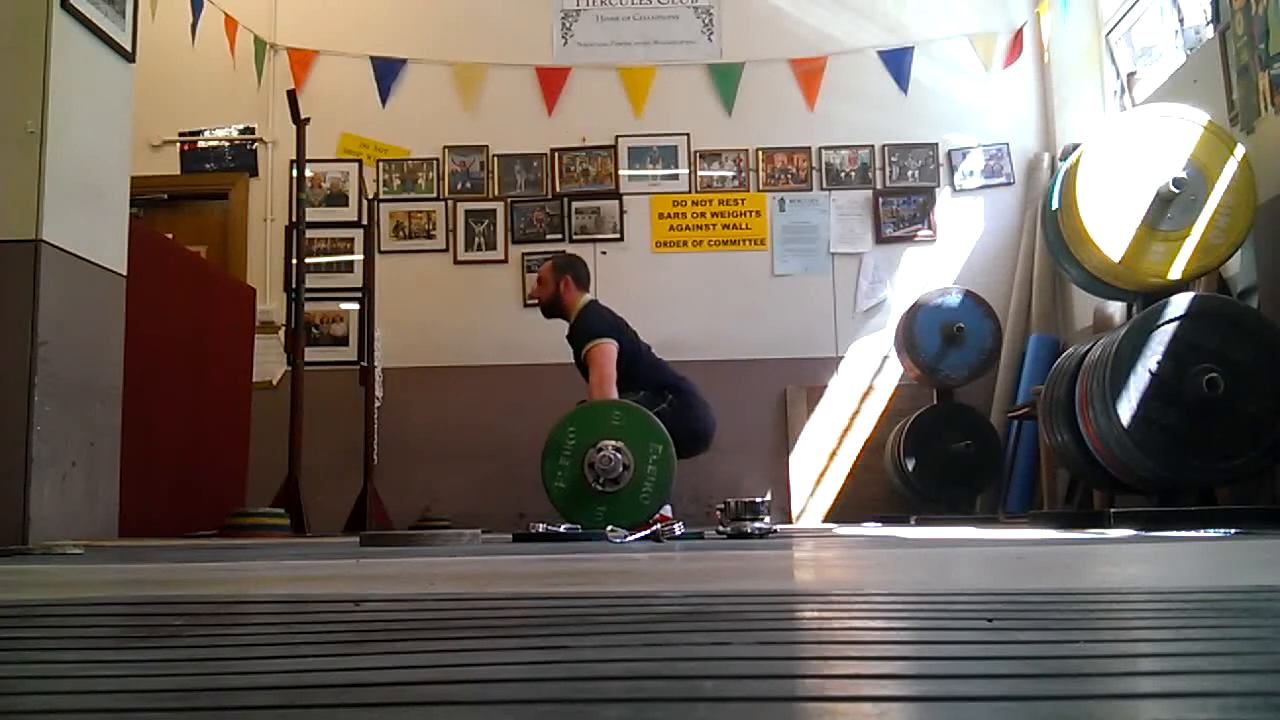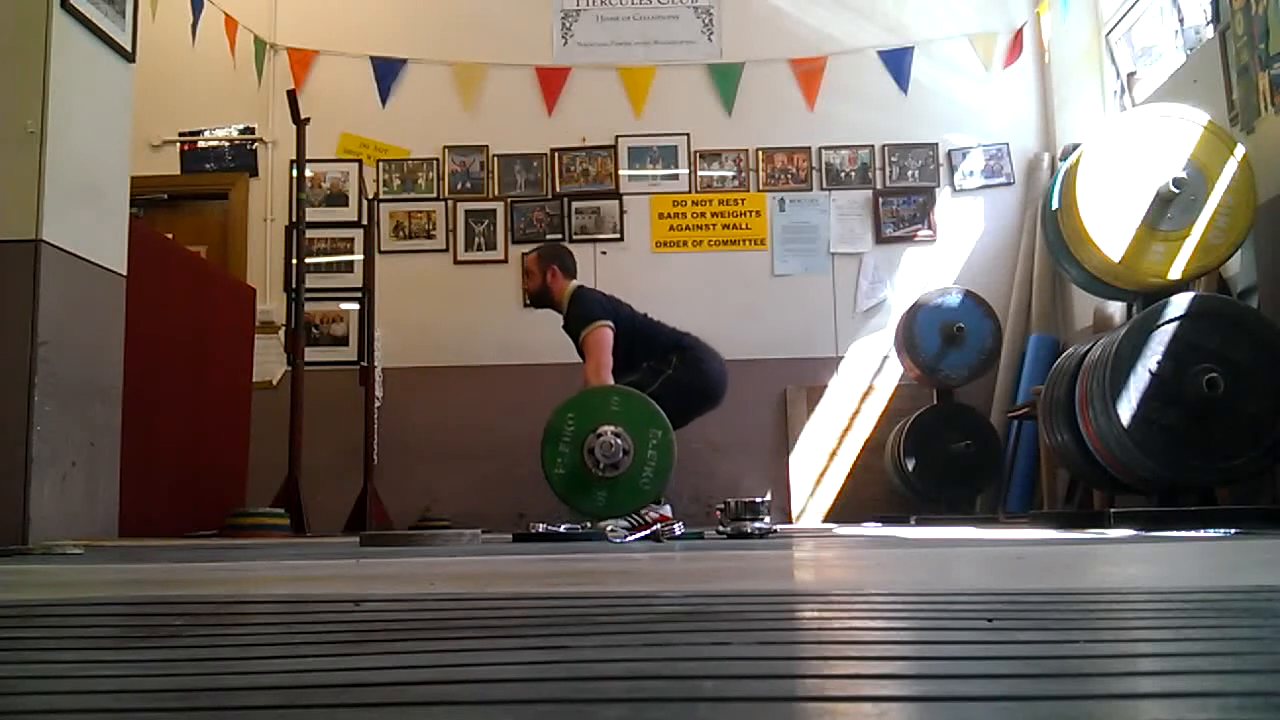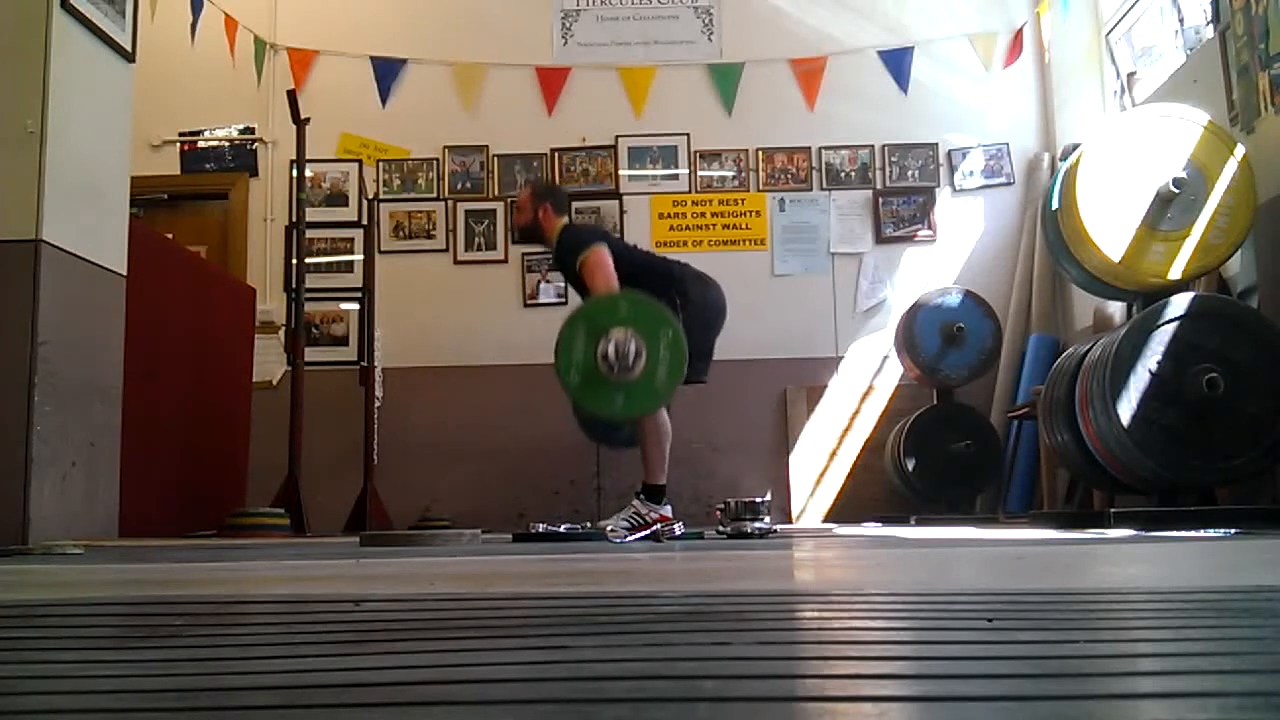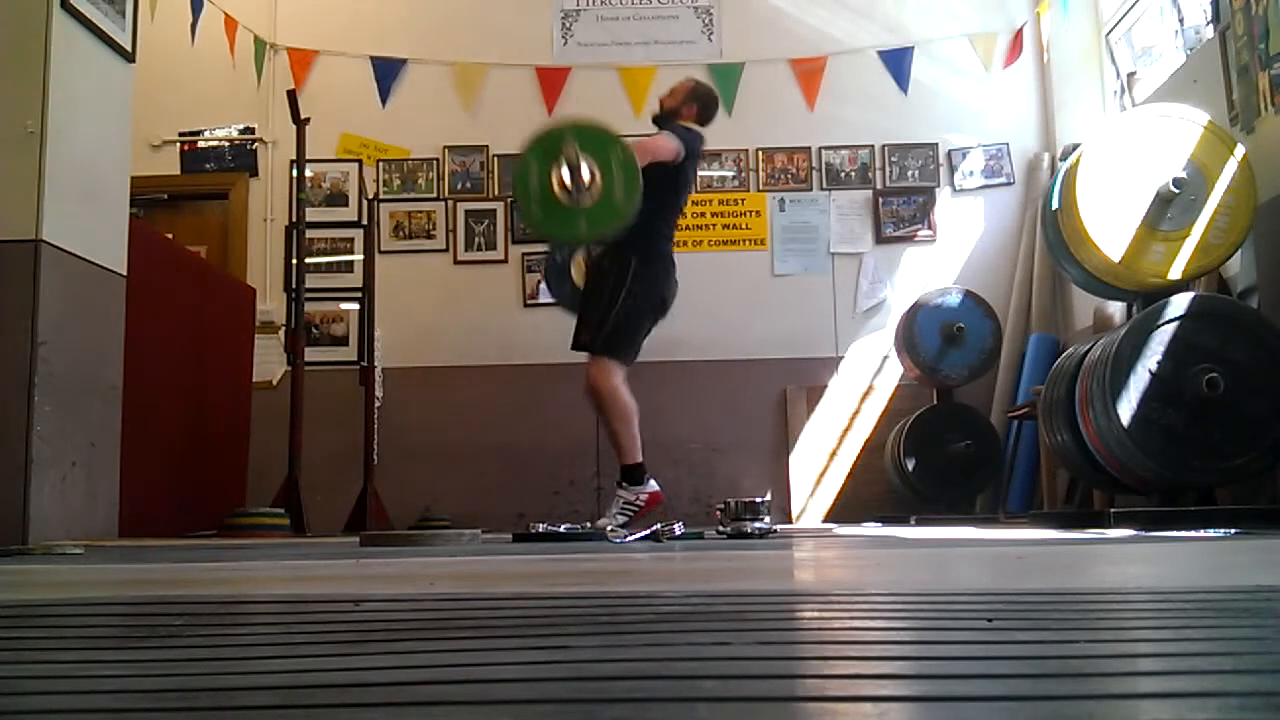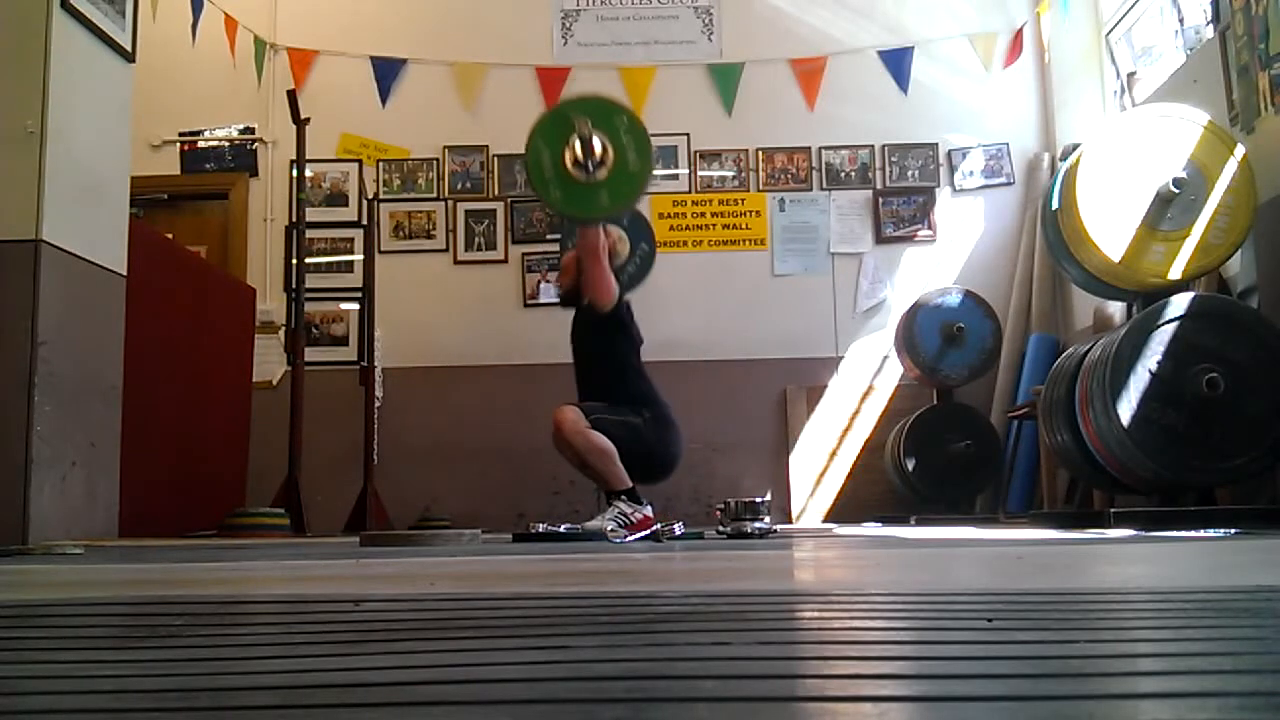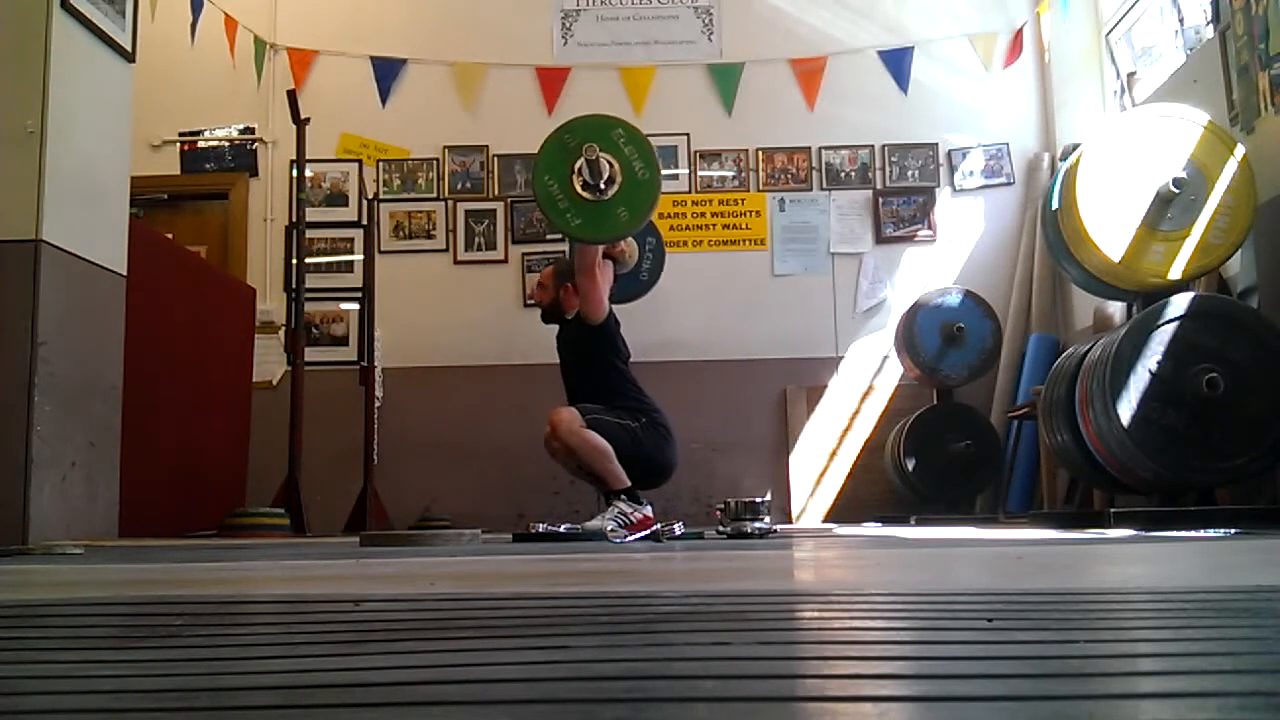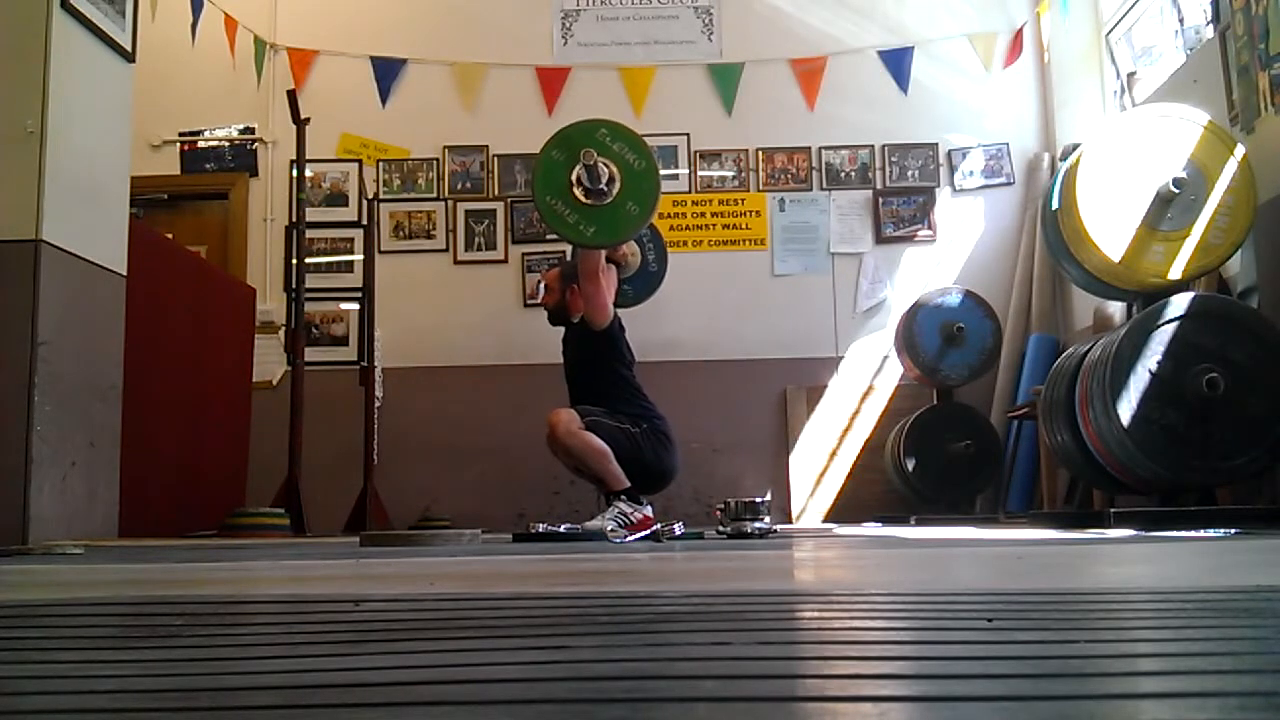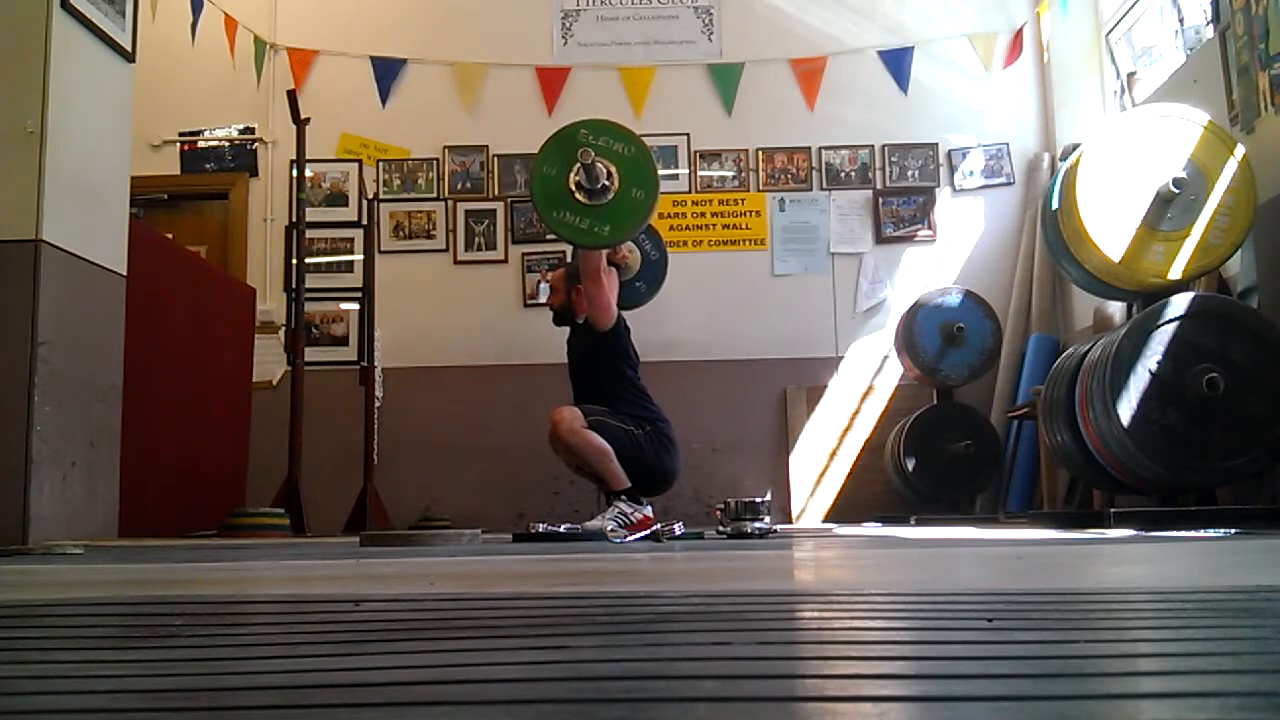
dt=0.4s
person 1, frame 1
left shoulder: (591, 322)
right shoulder: (593, 320)
left elbow: (604, 379)
right elbow: (604, 388)
left hip: (681, 413)
right hip: (687, 416)
person 1, frame 2
left shoulder: (585, 306)
right shoulder: (584, 305)
left elbow: (599, 371)
right elbow: (600, 373)
left hip: (692, 368)
right hip: (698, 371)
left ankle: (651, 505)
right ankle: (649, 503)
person 1, frame 3
left shoulder: (576, 238)
right shoulder: (570, 247)
left elbow: (607, 287)
right elbow: (603, 294)
left hip: (690, 299)
right hip: (690, 302)
left ankle: (654, 505)
right ankle: (651, 501)
person 1, frame 4
left shoulder: (678, 138)
right shoulder: (677, 148)
left elbow: (645, 149)
left hip: (639, 267)
right hip: (634, 269)
left knee: (602, 374)
right knee: (605, 379)
left ankle: (637, 484)
right ankle: (635, 484)
person 1, frame 5
left shoulder: (607, 308)
right shoulder: (595, 311)
left elbow: (594, 254)
right elbow: (599, 255)
left hip: (652, 437)
right hip: (644, 433)
left knee: (568, 420)
right knee: (567, 431)
left ankle: (632, 506)
right ankle: (627, 503)
person 1, frame 6
left shoulder: (591, 322)
right shoulder: (575, 325)
left elbow: (588, 270)
right elbow: (598, 272)
left hip: (650, 443)
right hip: (639, 444)
left knee: (563, 421)
right knee: (555, 440)
left ankle: (631, 505)
right ankle: (625, 502)
person 1, frame 7
left shoulder: (596, 326)
right shoulder: (581, 329)
left elbow: (593, 275)
right elbow: (604, 280)
left hip: (651, 449)
right hip: (640, 450)
left knee: (562, 423)
right knee: (559, 438)
left ankle: (631, 505)
right ankle: (626, 503)
person 1, frame 8
left shoulder: (601, 326)
right shoulder: (584, 329)
left elbow: (594, 275)
right elbow: (604, 279)
left hip: (653, 451)
right hip: (644, 453)
left knee: (565, 421)
right knee: (562, 436)
left ankle: (631, 506)
right ankle: (627, 502)
